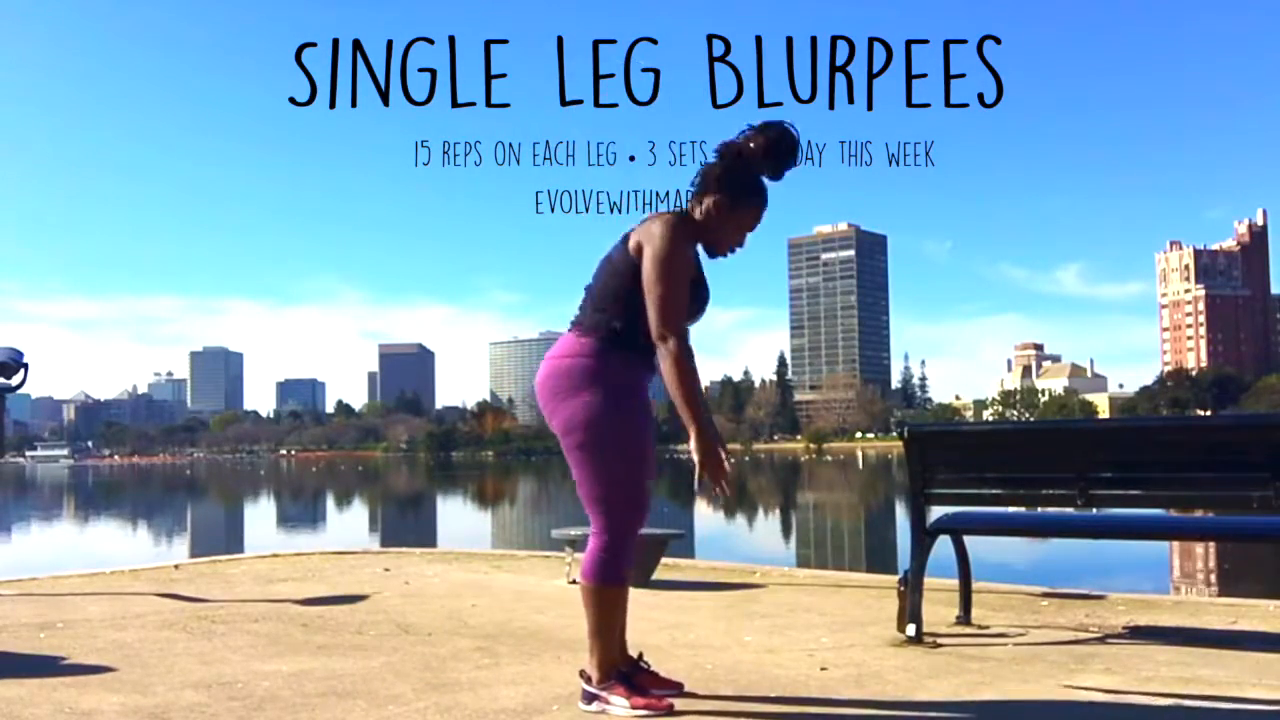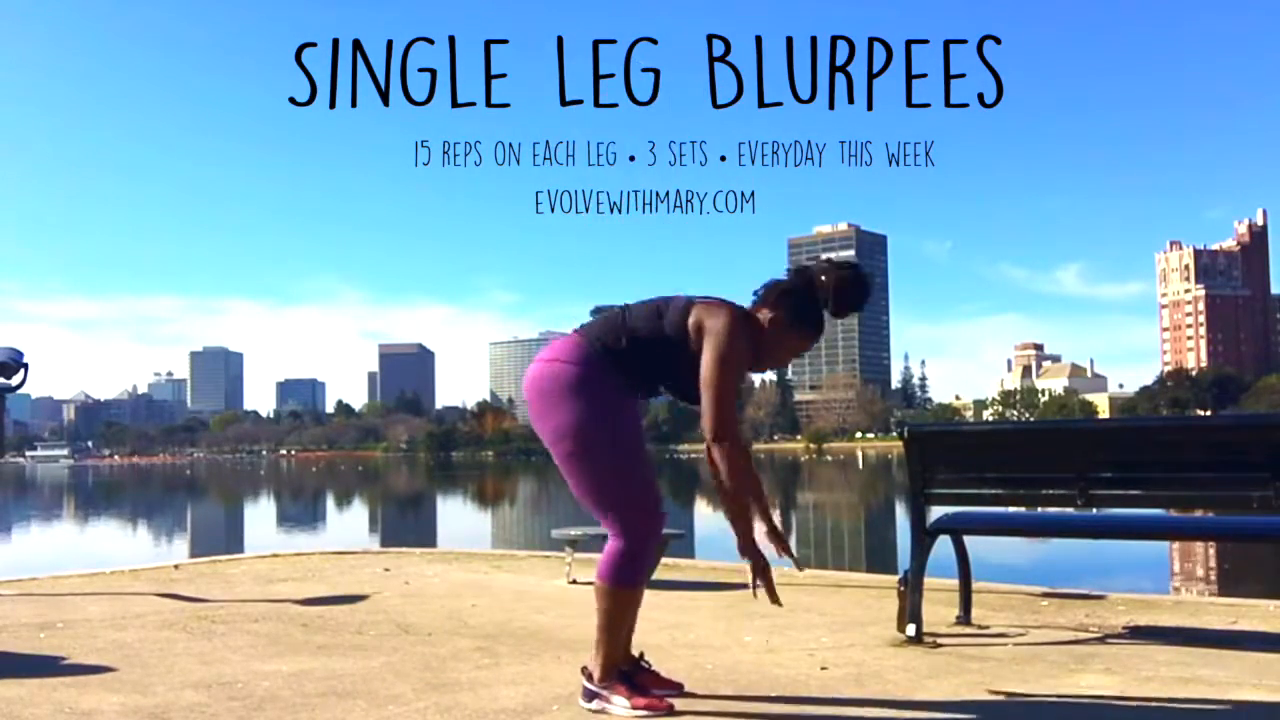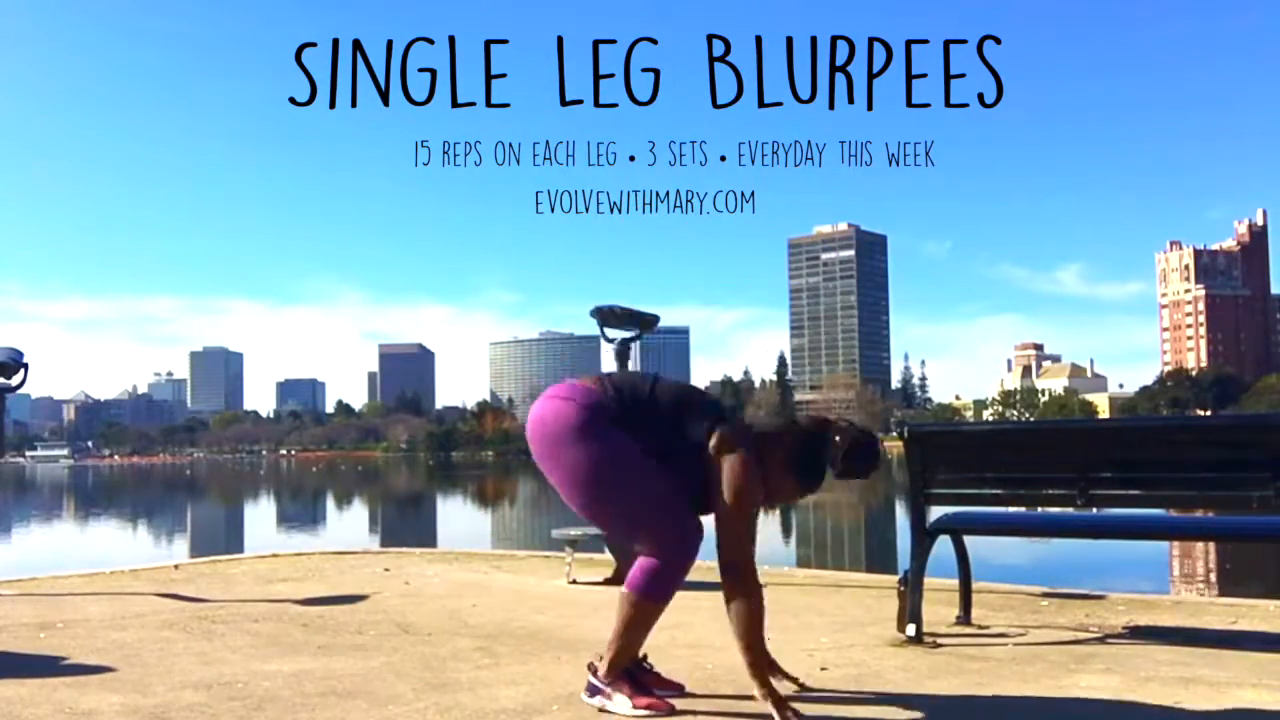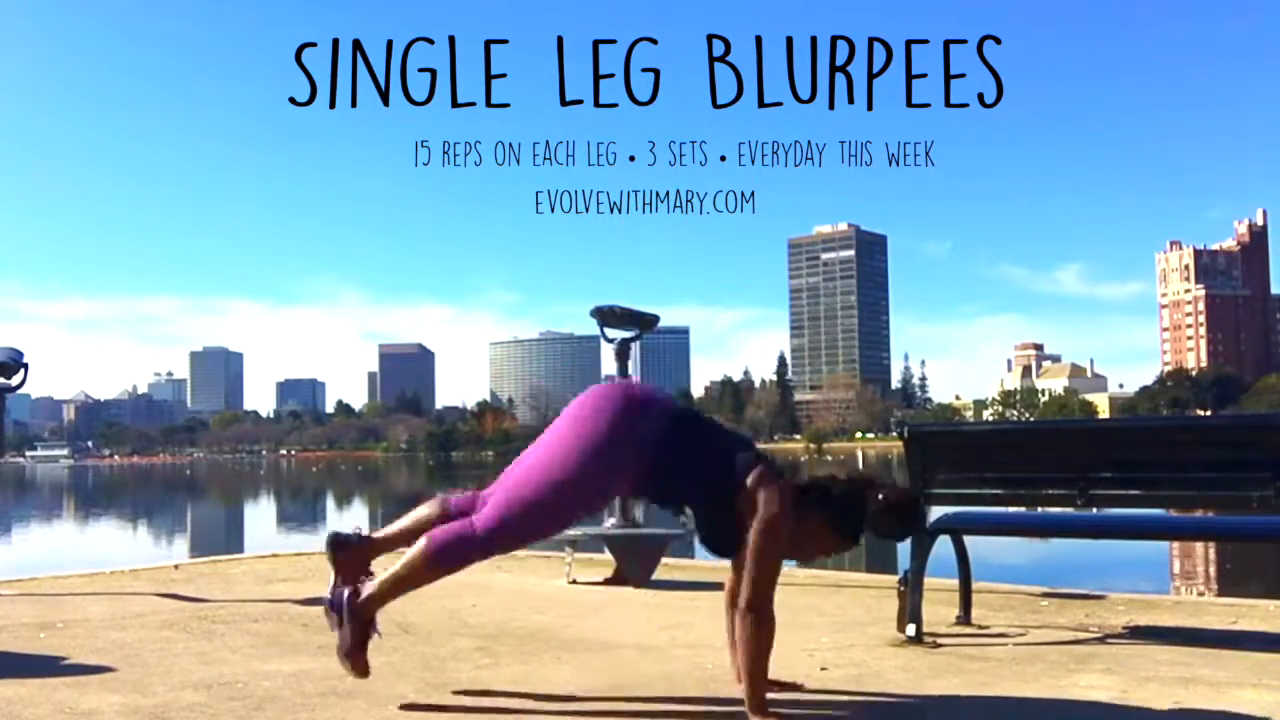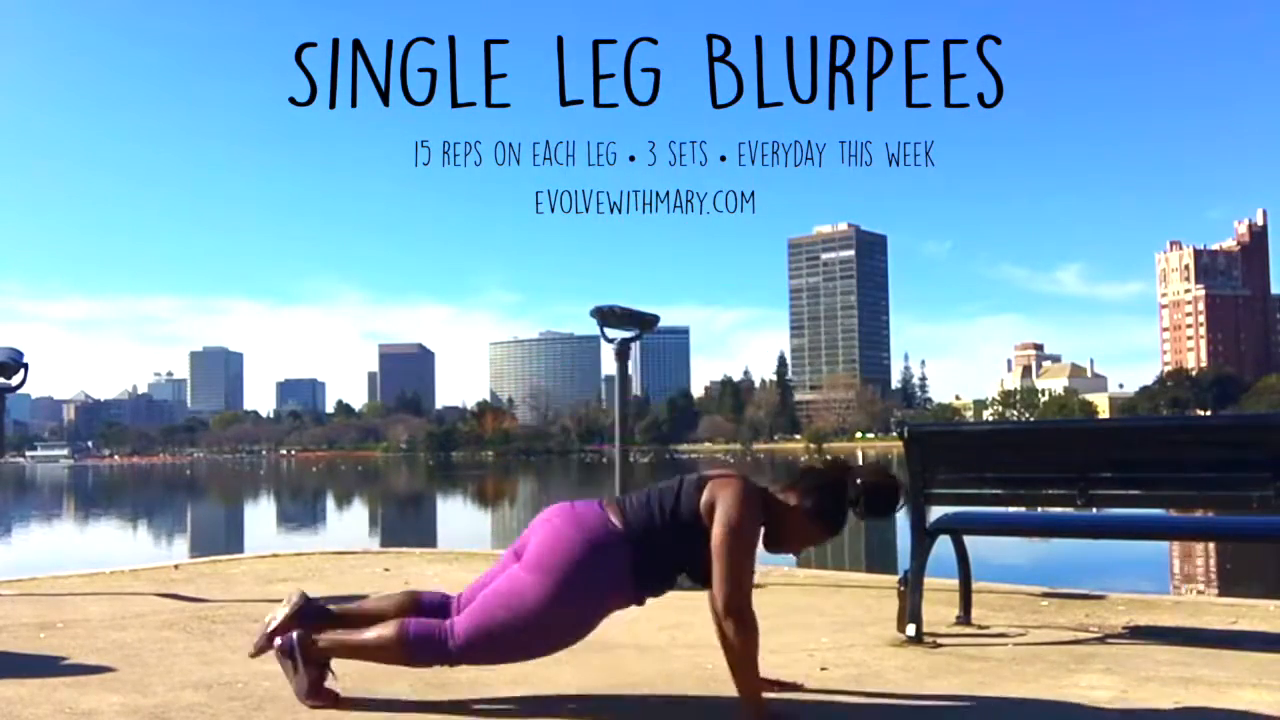
dt=0.2s
person 1, frame 1
left shoulder: (680, 247)
right shoulder: (669, 237)
left elbow: (672, 346)
right elbow: (668, 344)
left wrist: (700, 426)
right wrist: (699, 436)
left hip: (603, 377)
right hip: (588, 376)
left knee: (620, 522)
right knee: (615, 527)
left ankle: (618, 665)
person 1, frame 2
left shoulder: (734, 335)
right shoulder: (729, 331)
left elbow: (733, 444)
right elbow: (719, 443)
left wrist: (764, 519)
right wrist: (748, 544)
left hip: (587, 386)
right hip: (569, 380)
left knee: (639, 523)
right knee: (636, 526)
left ankle: (617, 661)
right ankle: (604, 679)
person 1, frame 3
left shoulder: (740, 456)
right shoulder: (744, 460)
right elbow: (739, 579)
left wrist: (762, 658)
right wrist: (759, 675)
left hip: (584, 416)
right hip: (570, 423)
left knee: (674, 538)
right knee: (675, 541)
left ankle: (622, 660)
right ankle: (609, 676)
person 1, frame 4
left shoulder: (765, 500)
right shoulder: (777, 509)
left elbow: (738, 595)
right elbow: (756, 607)
left wrist: (746, 672)
left hip: (625, 421)
right hip: (617, 429)
left knee: (493, 506)
right knee: (493, 526)
left ankle: (360, 548)
right ankle: (360, 602)
person 1, frame 5
left shoulder: (737, 500)
right shoulder: (744, 503)
left elbow: (726, 605)
right elbow: (731, 609)
left hip: (569, 535)
right hip: (578, 565)
left knee: (456, 609)
right knee: (456, 639)
left ankle: (314, 615)
right ankle: (311, 646)
